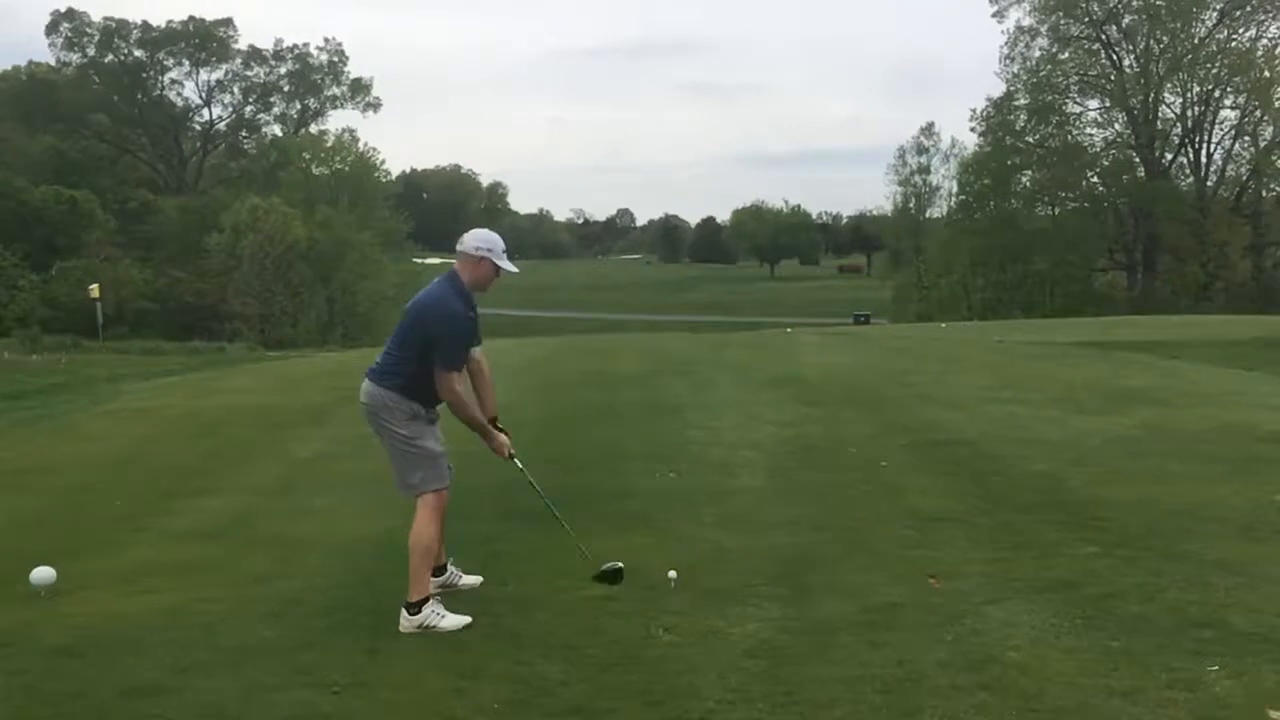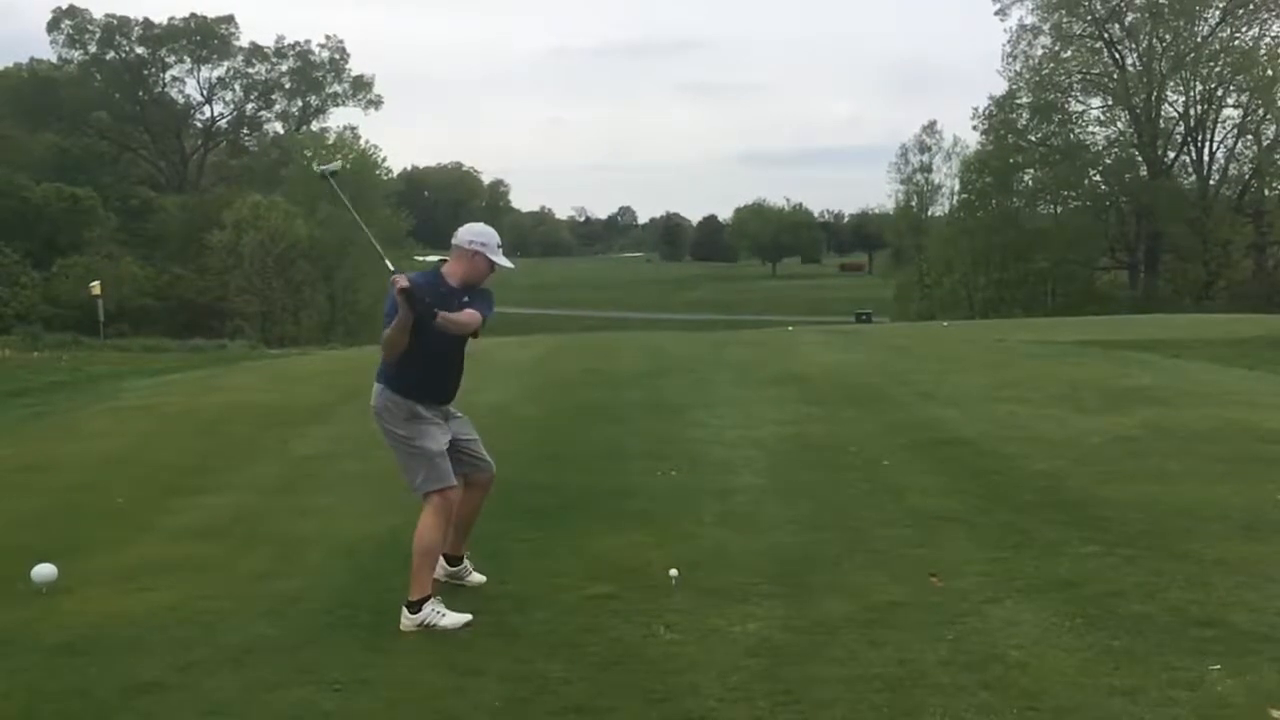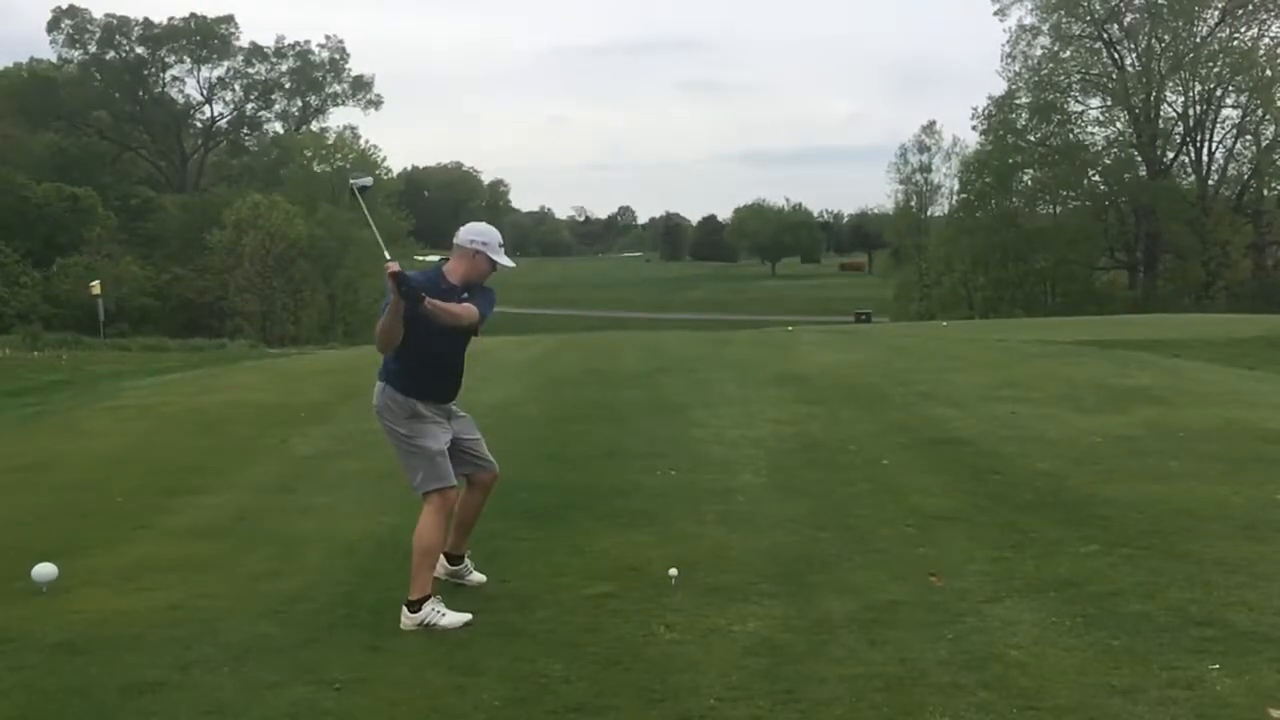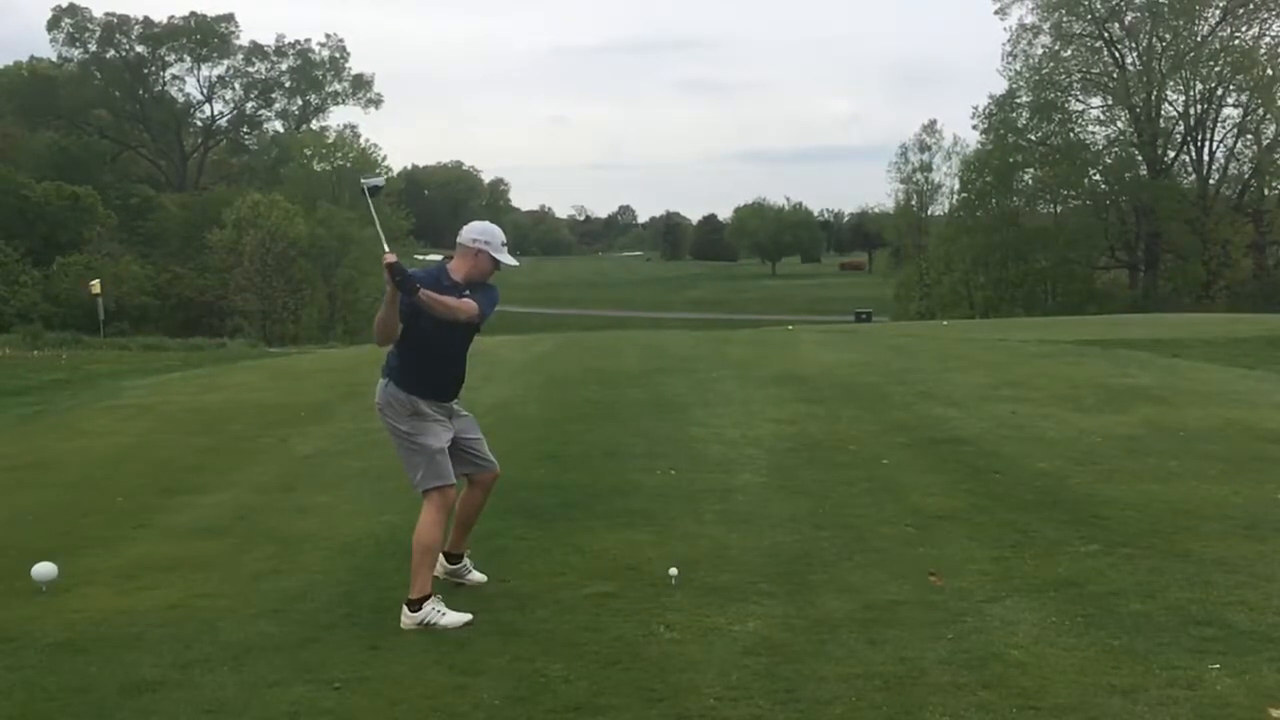
dt=0.5s
person 1, frame 1
left shoulder: (460, 300)
right shoulder: (444, 306)
left elbow: (477, 362)
right elbow: (450, 386)
left wrist: (495, 422)
right wrist: (488, 432)
left hip: (411, 401)
right hip: (394, 401)
left knee: (439, 484)
right knee: (433, 495)
left ankle: (438, 571)
right ankle: (417, 608)
person 1, frame 2
left shoulder: (479, 296)
right shoulder: (412, 286)
left elbow: (467, 324)
right elbow: (389, 353)
left wrist: (430, 314)
right wrist: (405, 312)
left hip: (440, 404)
right hip: (403, 404)
left knee: (481, 474)
right knee: (442, 496)
left ankle: (452, 561)
right ankle: (417, 607)
person 1, frame 3
left shoulder: (481, 294)
right shoulder: (416, 283)
left elbow: (463, 317)
right elbow: (384, 345)
left wrist: (421, 302)
right wrist: (396, 300)
left hip: (443, 403)
right hip: (405, 403)
left knee: (484, 474)
right knee: (442, 495)
left ankle: (453, 560)
right ankle: (418, 606)
person 1, frame 4
left shoulder: (484, 292)
right shoulder: (417, 280)
left elbow: (461, 311)
right elbow: (383, 338)
left wrist: (416, 291)
right wrist: (393, 290)
left hip: (444, 401)
right hip: (407, 401)
left knee: (485, 474)
right knee: (441, 495)
left ankle: (452, 558)
right ankle: (418, 605)
